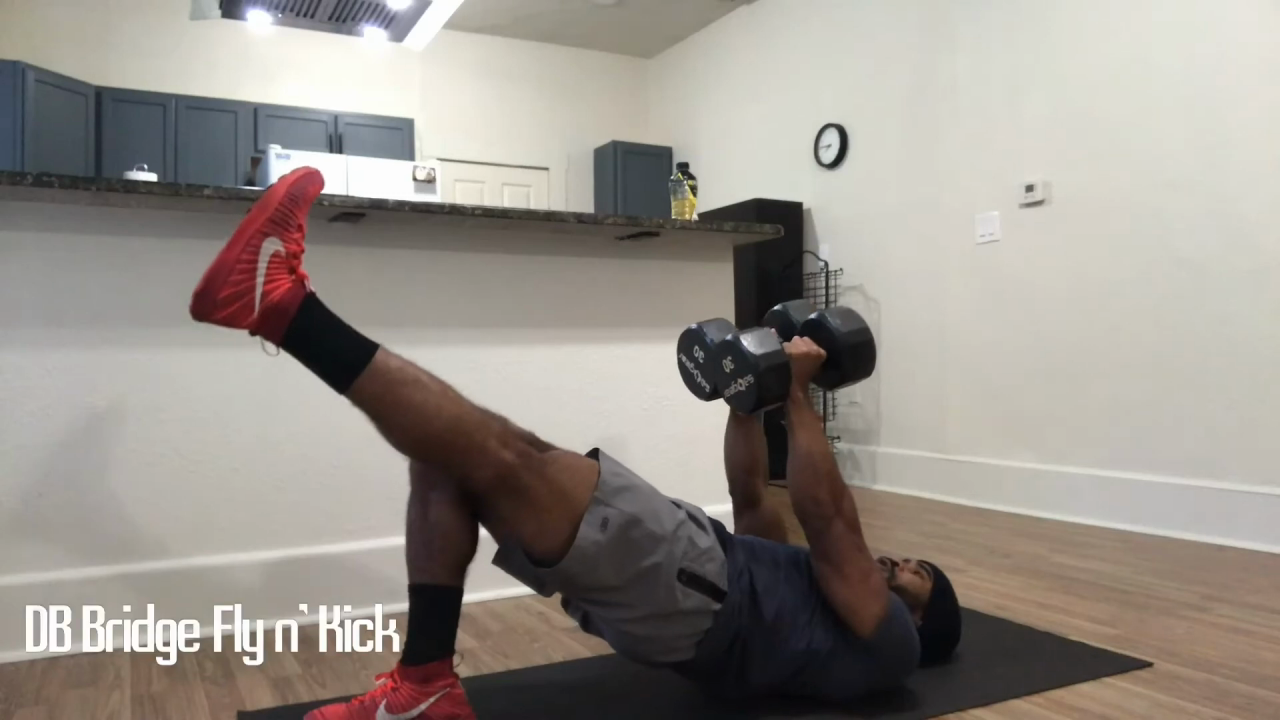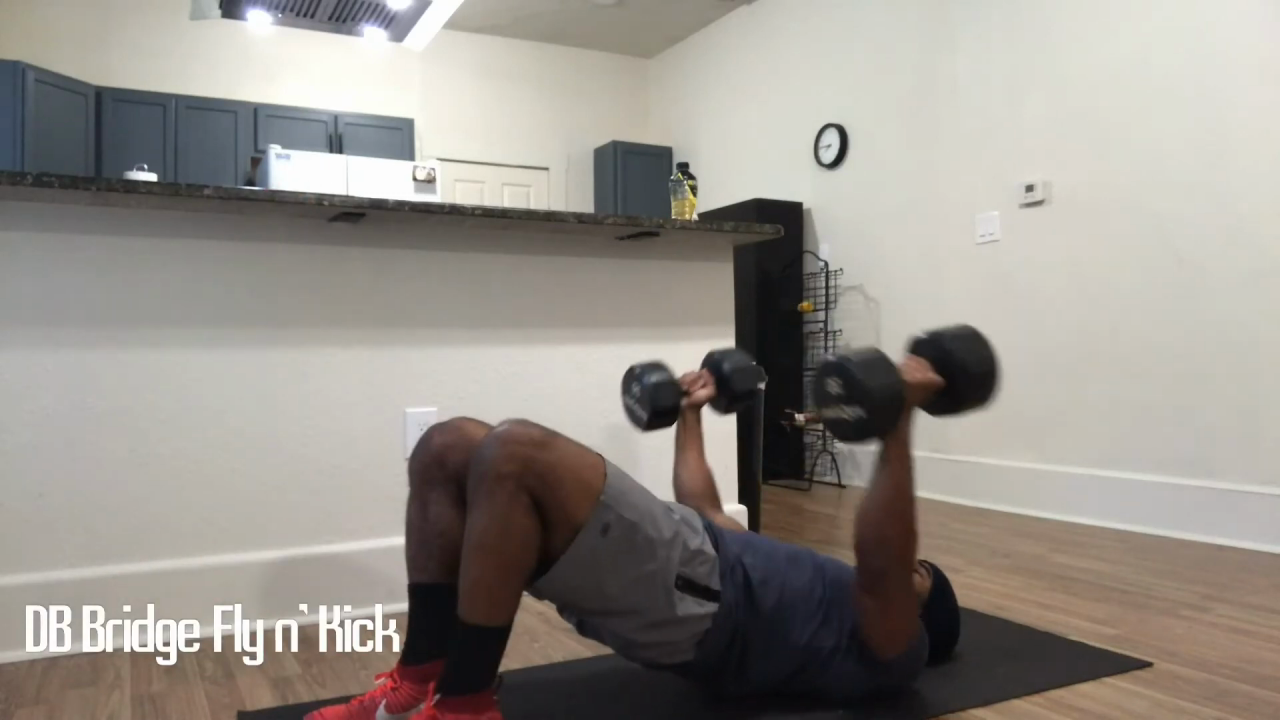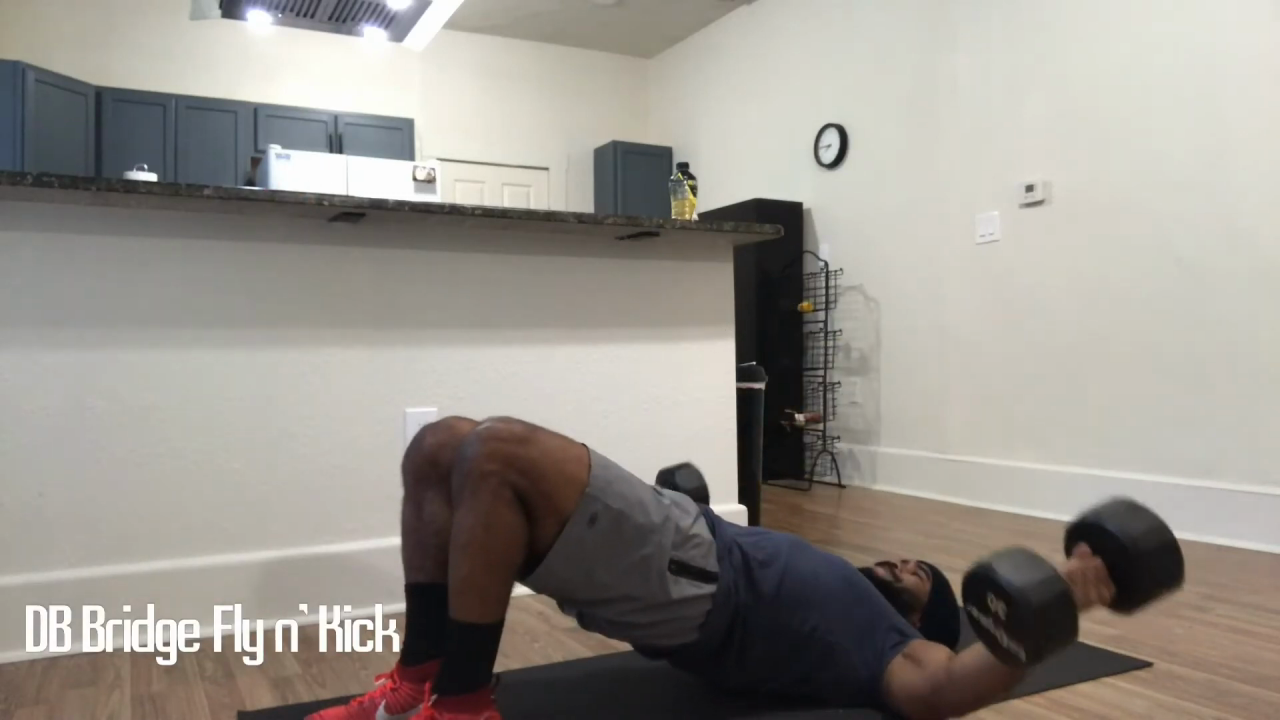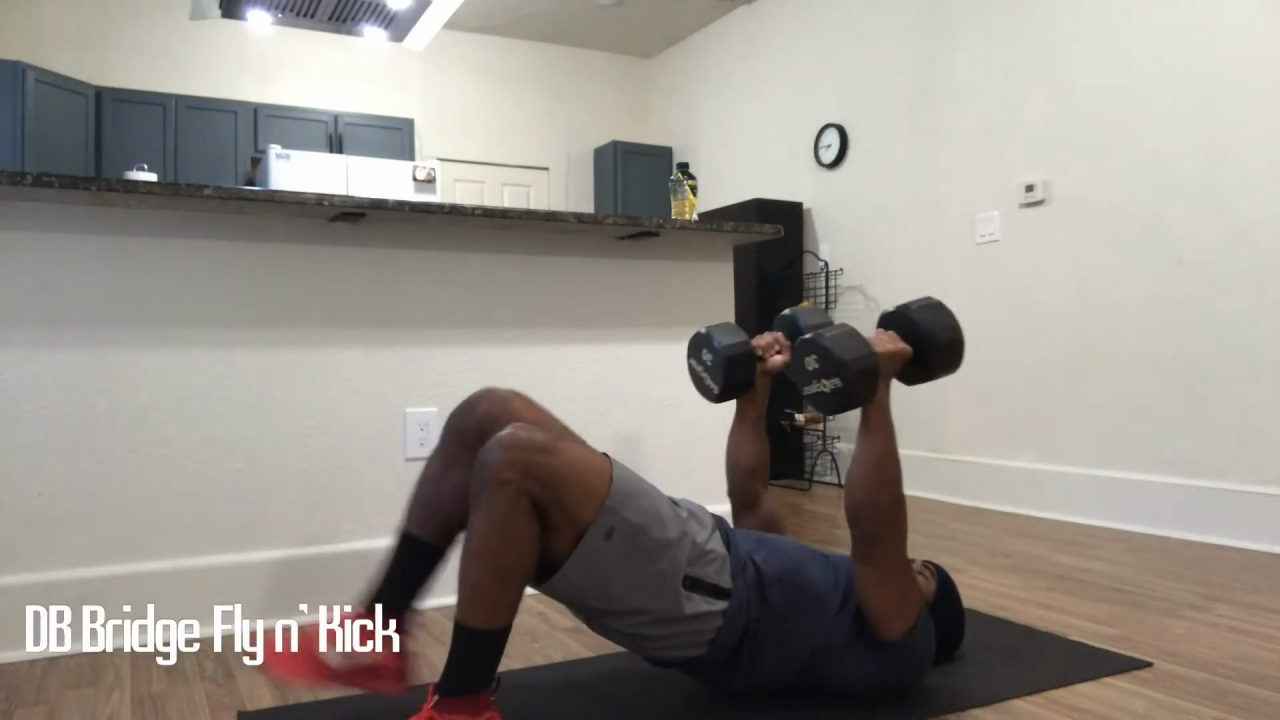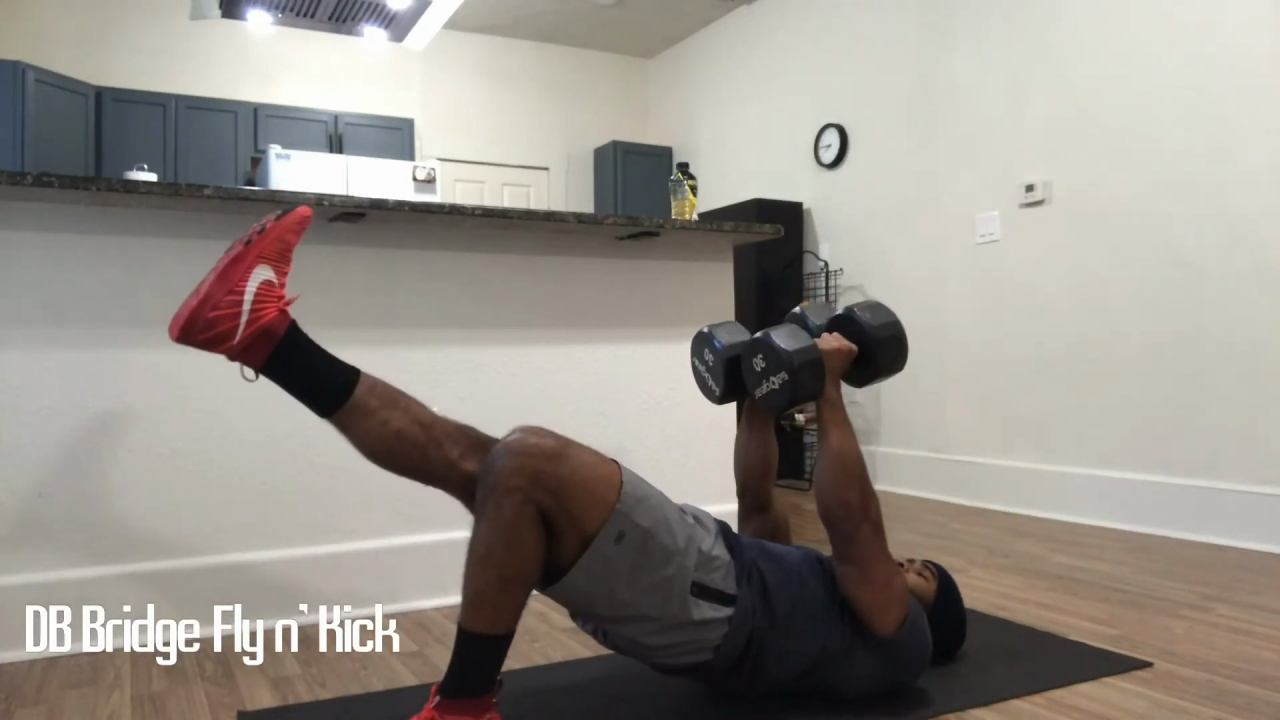
dt=1s
person 1, frame 1
left shoulder: (885, 643)
right shoulder: (814, 588)
left elbow: (828, 519)
right elbow: (751, 499)
left wrist: (797, 396)
left hip: (688, 591)
right hip: (655, 583)
left knee: (497, 454)
right knee: (447, 461)
left ankle: (278, 304)
person 1, frame 2
left shoulder: (888, 650)
right shoulder: (811, 586)
left elbow: (883, 566)
right elbow: (704, 513)
left wrist: (897, 424)
right wrist: (690, 418)
left hip: (687, 598)
left knee: (513, 454)
right knee: (446, 448)
person 1, frame 3
left shoulder: (892, 646)
right shoulder: (838, 593)
right wrist: (664, 496)
left hip: (691, 581)
right hip: (678, 551)
left knee: (497, 453)
right knee: (441, 449)
person 1, frame 4
left shoulder: (895, 639)
right shoulder: (839, 586)
left elbow: (876, 533)
right elbow: (747, 495)
left wrist: (879, 394)
right wrist: (758, 387)
left hip: (702, 588)
left knee: (512, 455)
right knee: (488, 414)
right ankle: (374, 640)
person 1, frame 5
left shoulder: (896, 641)
right shoulder: (827, 588)
left elbow: (852, 523)
right elbow: (757, 502)
left wrist: (829, 393)
right wrist: (759, 394)
left hip: (706, 602)
right hip: (686, 584)
left knee: (527, 460)
right knee: (463, 454)
right ankle: (262, 333)
